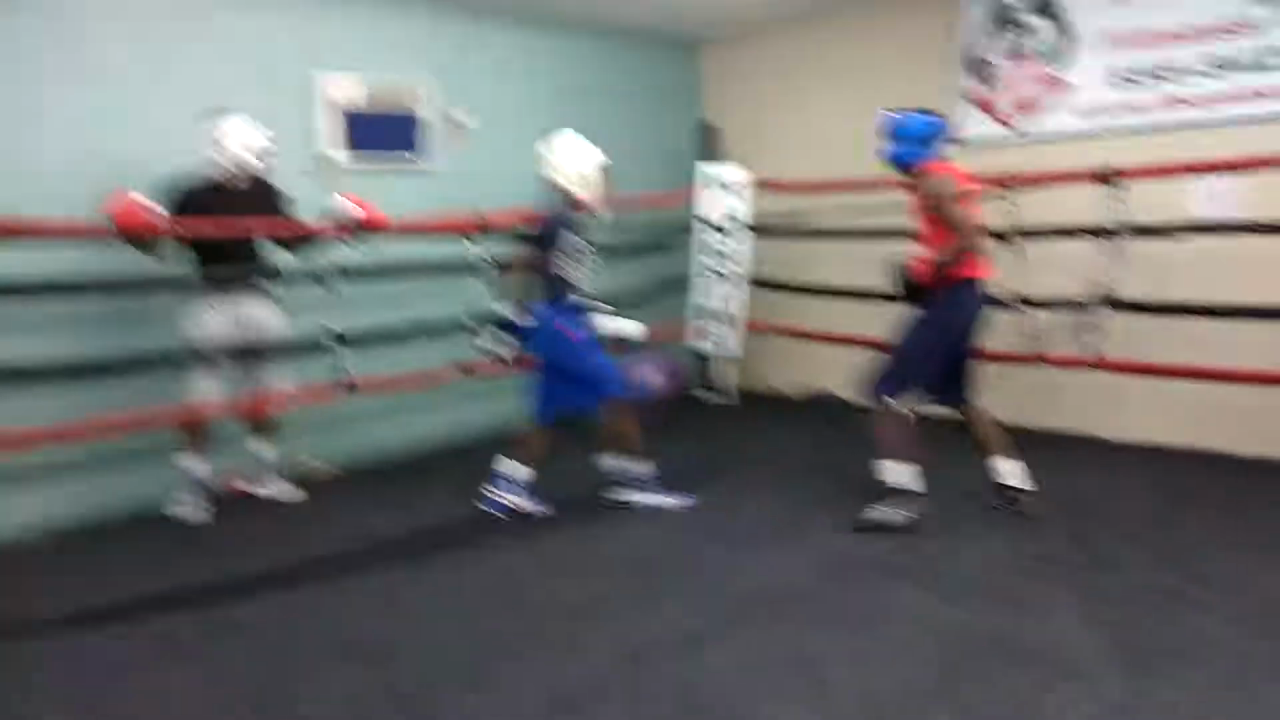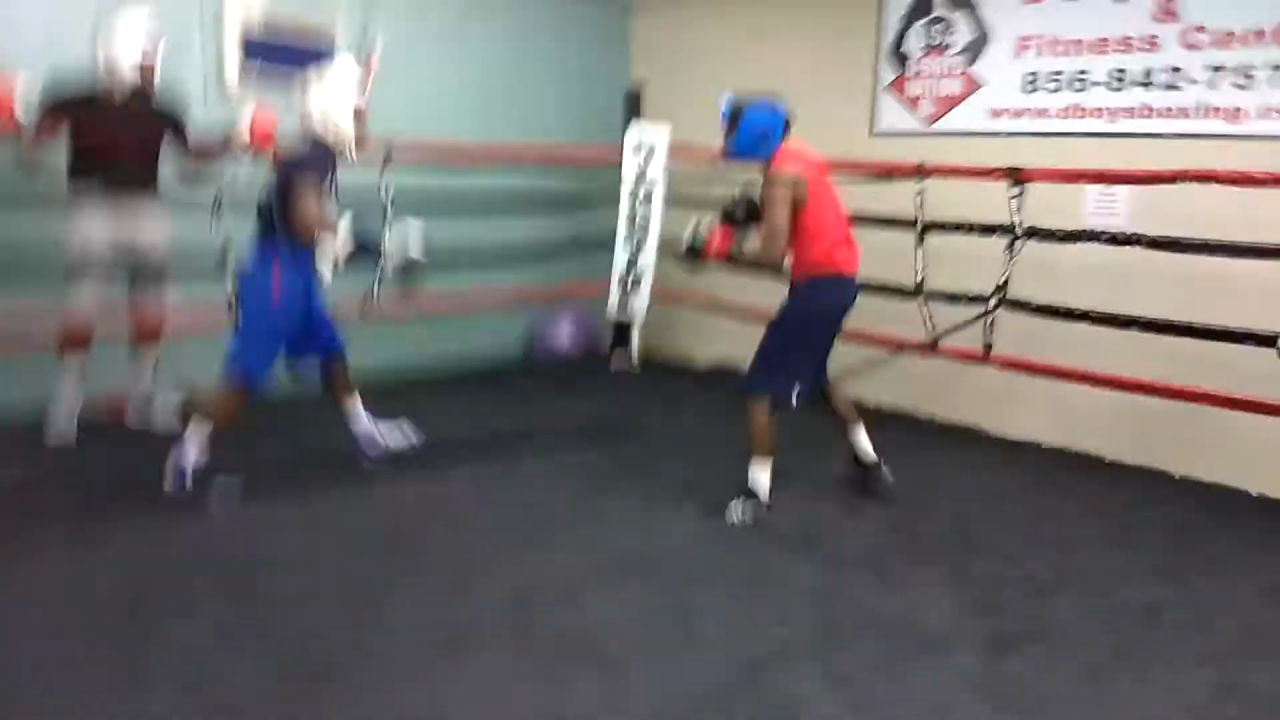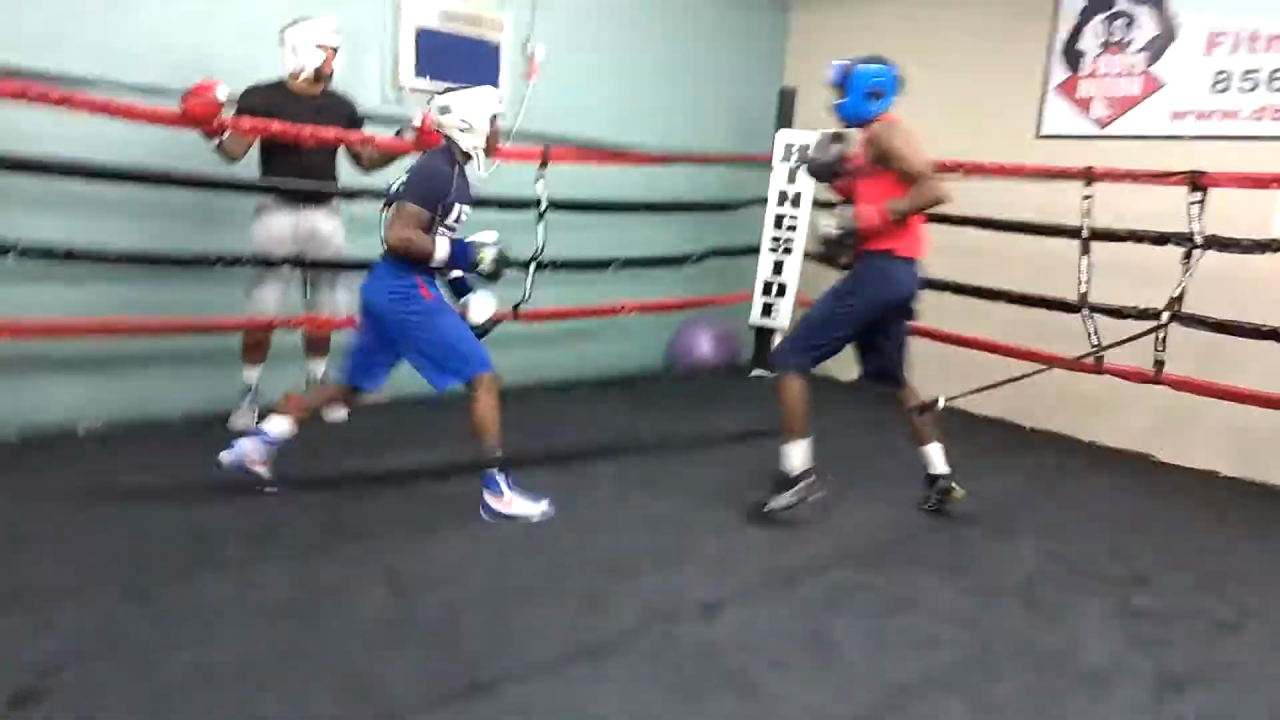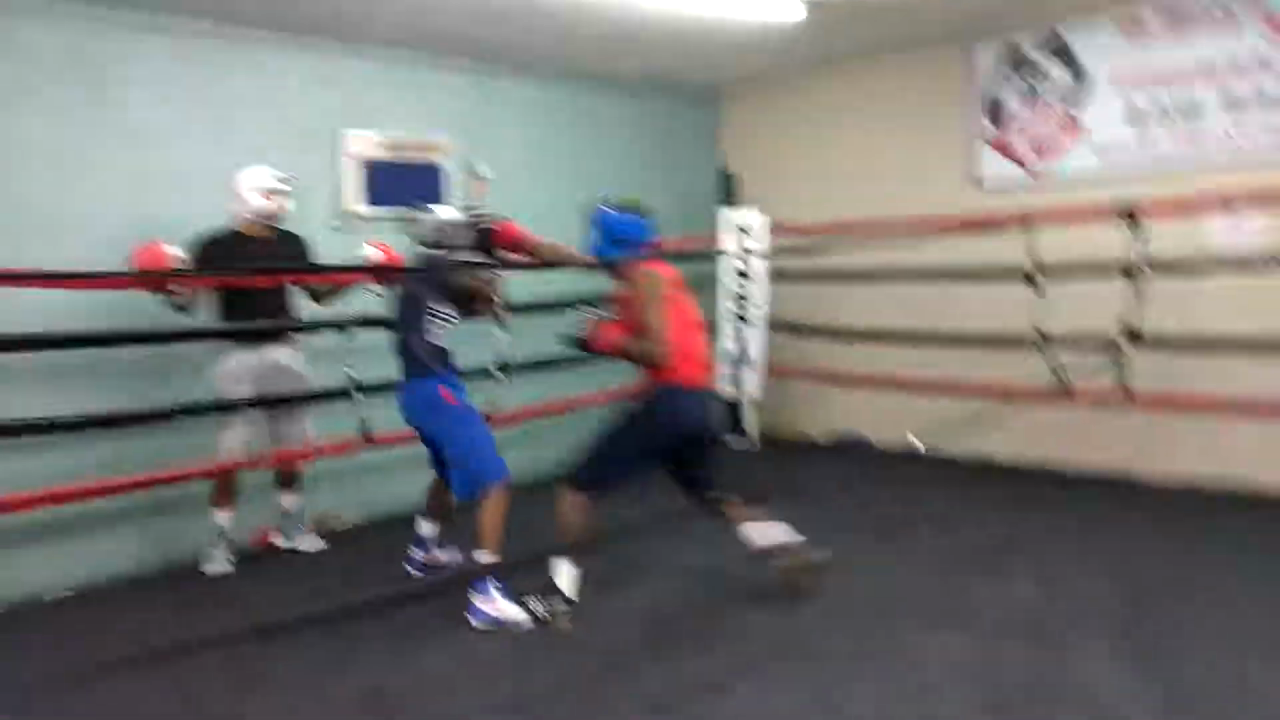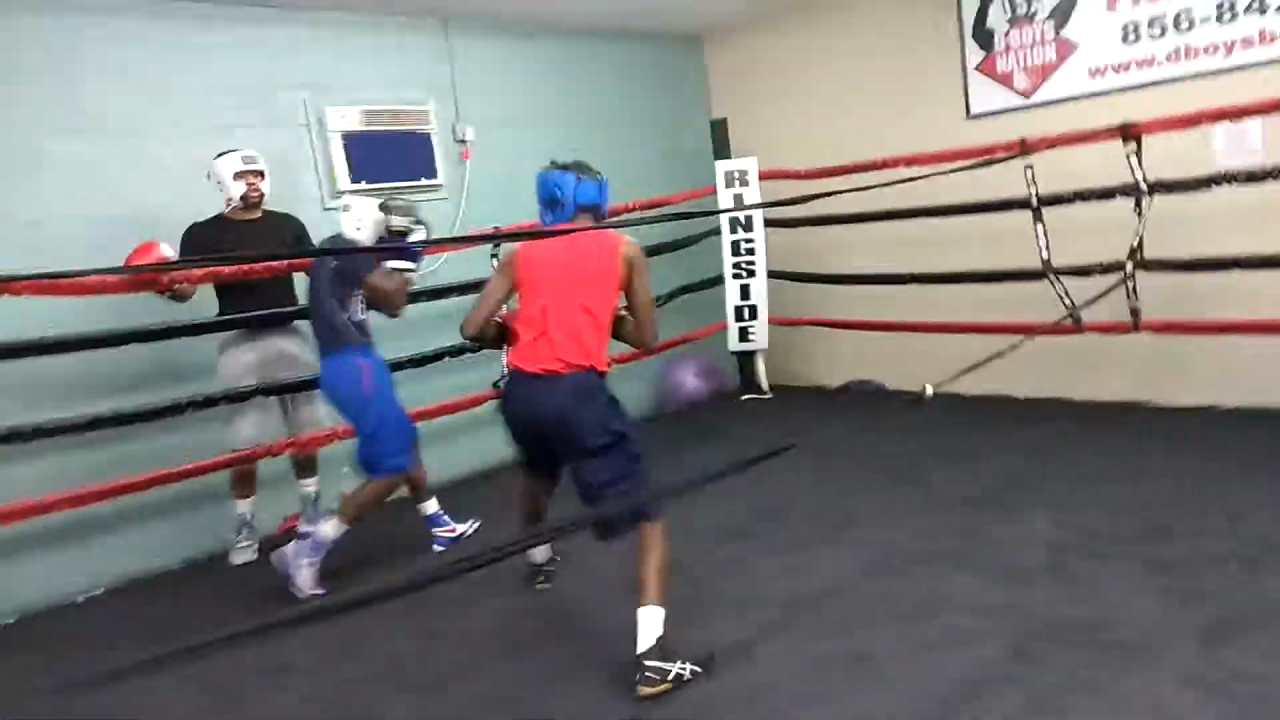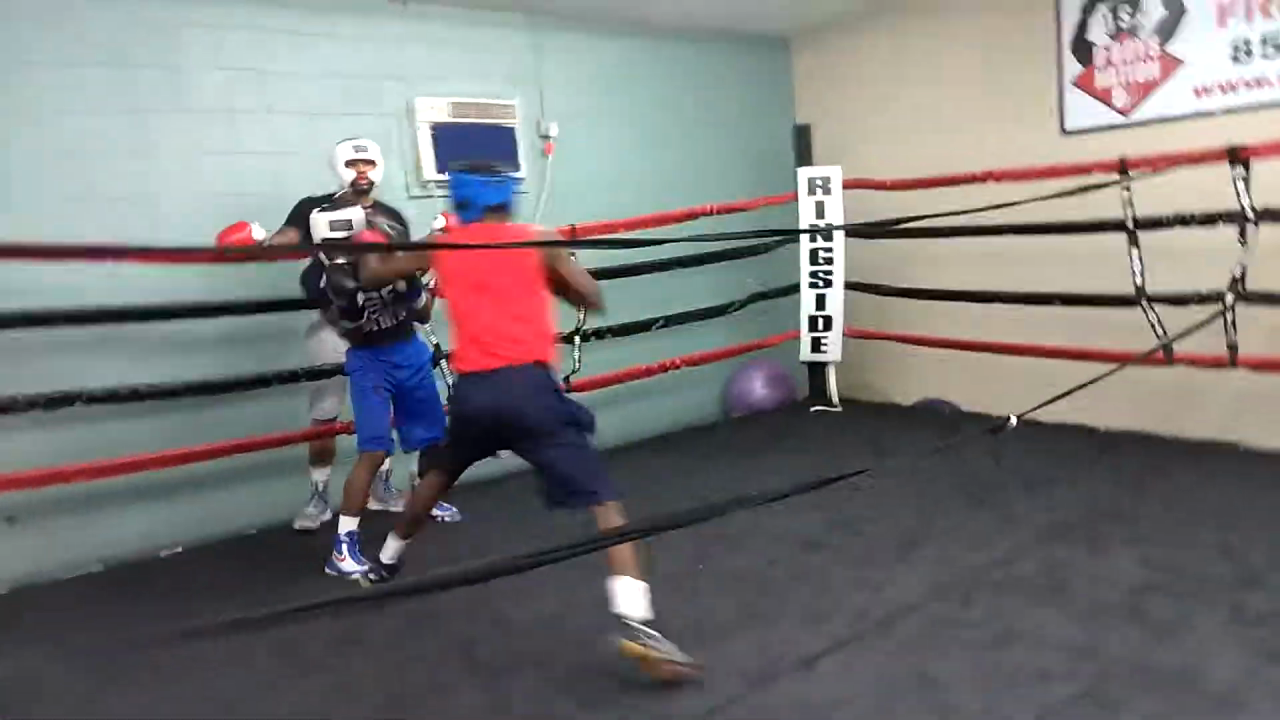
dt=0.5s
person 1, frame 1
left shoulder: (935, 180)
right shoulder: (951, 176)
left elbow: (970, 237)
left wrist: (926, 267)
left hip: (951, 295)
right hip: (964, 296)
left knee: (888, 390)
right knee: (955, 396)
left ankle: (904, 493)
right ankle: (1015, 485)
person 1, frame 2
left shoulder: (781, 173)
right shoulder: (800, 159)
left elbow: (773, 251)
right wrist: (758, 214)
left hip: (822, 285)
right hip: (837, 281)
left knee: (764, 386)
right knee: (809, 378)
left ankle: (756, 494)
right ankle: (869, 462)
person 1, frame 3
left shoulder: (884, 133)
right shoulder: (877, 138)
left elbow: (935, 191)
left wrist: (873, 217)
right wrist: (839, 173)
left hip: (878, 268)
right hip: (898, 272)
left knee: (790, 359)
right knee: (890, 377)
left ankle: (798, 472)
right ankle: (940, 478)
person 1, frame 4
left shoulder: (643, 279)
right shoulder: (661, 274)
left elbow: (659, 353)
left wrist: (606, 340)
left hip: (671, 402)
right hip: (701, 403)
left knee: (578, 487)
right knee: (710, 492)
left ankle: (561, 591)
right ankle: (784, 545)
person 1, frame 5
left shoulder: (521, 251)
right shoulder: (624, 248)
left elbow: (474, 328)
right elbow: (645, 337)
left hip: (521, 393)
right hip: (576, 393)
left knee: (541, 468)
right knee: (644, 522)
left ankle: (538, 559)
right ankle: (651, 655)
person 1, frame 6
left shoulder: (440, 246)
right shoulder: (540, 241)
left elbow: (371, 274)
right elbow: (591, 298)
left hip: (472, 392)
right hip: (529, 388)
left knee: (440, 474)
right knee: (603, 505)
left ankle: (385, 566)
right ankle: (635, 623)
person 2, frame 1
left shoulder: (264, 193)
right shoulder: (197, 197)
left elbow: (292, 239)
right elbow: (164, 241)
right wrist: (141, 232)
left hip: (257, 299)
right hip: (214, 303)
left knee: (266, 393)
right knee: (206, 399)
left ankle: (264, 472)
right ankle: (191, 485)
person 2, frame 2
left shoulder: (160, 112)
right shoulder: (75, 101)
left elbow: (192, 156)
right elbow: (38, 142)
left wrist: (227, 144)
right wrist: (27, 140)
left hip: (145, 212)
right hip: (97, 209)
left knee: (150, 313)
right knee: (81, 313)
left ankle: (143, 396)
right ankle: (67, 399)
person 2, frame 3
left shoulder: (342, 106)
right shoulder: (261, 97)
left elbow: (366, 159)
right elbow: (235, 150)
right wrist: (215, 132)
left hip: (325, 215)
right hip: (280, 213)
left knee: (325, 312)
right knee: (264, 311)
right ankle: (249, 397)
person 2, frame 4
left shoulder: (291, 244)
right shoulder: (216, 247)
left elbow: (318, 292)
right elbow: (192, 301)
right wrist: (171, 290)
left hip: (284, 351)
right hip: (240, 355)
left knee: (291, 446)
right knee: (231, 455)
left ankle: (290, 526)
right ankle: (220, 541)
person 2, frame 5
left shoulder: (286, 225)
right shoulder: (204, 233)
right elbow: (183, 289)
left hip: (291, 336)
right hip: (242, 343)
left knee: (306, 430)
right knee: (245, 442)
left ankle: (312, 510)
right ankle: (244, 529)
person 2, frame 6
left shoulder: (390, 216)
right shoulder: (313, 209)
right elbow: (282, 243)
right wrist: (260, 244)
right hip: (333, 320)
right knee: (324, 414)
left ankle: (382, 487)
right ankle: (318, 496)
person 3, frame 1
left shoulder: (573, 219)
right shoulder: (558, 219)
left wrist: (601, 318)
right wrist: (512, 323)
left hip: (564, 323)
right hip: (558, 327)
left knee: (551, 417)
right knee: (620, 396)
left ankle: (504, 488)
right ankle: (635, 482)
person 3, frame 2
left shoulder: (320, 156)
right shoulder: (313, 156)
right elbow: (306, 220)
left hip: (291, 272)
right hip: (277, 274)
left knee: (331, 352)
right knee: (248, 376)
left ankle: (364, 431)
right ankle: (187, 461)
person 3, frame 3
left shoulder: (449, 170)
right shoulder: (440, 172)
right elbow: (398, 237)
right wrist: (459, 253)
left hip: (387, 288)
right hip: (406, 292)
left knee: (350, 383)
right knee: (483, 380)
left ankle: (254, 445)
right ankle: (495, 489)
person 3, frame 4
left shoulder: (440, 269)
right shoulder: (430, 270)
left elbow: (481, 303)
right elbow: (484, 298)
left hip: (428, 389)
right hip: (435, 391)
left knee: (450, 474)
right knee: (492, 483)
left ankle: (423, 551)
right ankle: (485, 592)
person 3, frame 5
left shoulder: (343, 257)
right shoulder: (343, 255)
left elbow: (393, 307)
right elbow: (392, 297)
left wrist: (403, 251)
right wrist: (401, 249)
left hip: (357, 366)
right hip: (352, 368)
left knee: (403, 440)
right knee: (390, 471)
left ankle: (440, 524)
right ankle: (308, 546)
person 3, frame 6
right shoulder: (320, 279)
left elbow: (423, 315)
right elbow: (351, 333)
left wrist: (411, 289)
right wrist: (347, 302)
left hip: (411, 350)
right hip: (369, 359)
left knee: (434, 441)
right knee: (374, 450)
right ankle: (343, 547)
